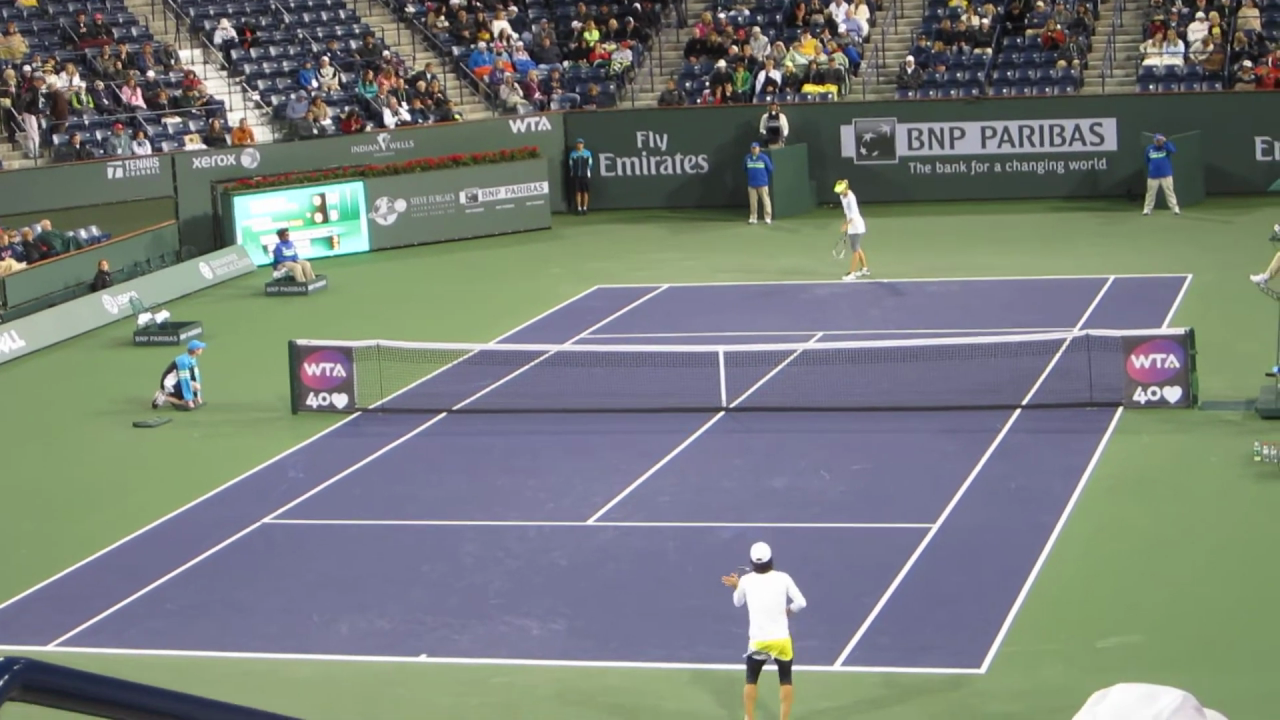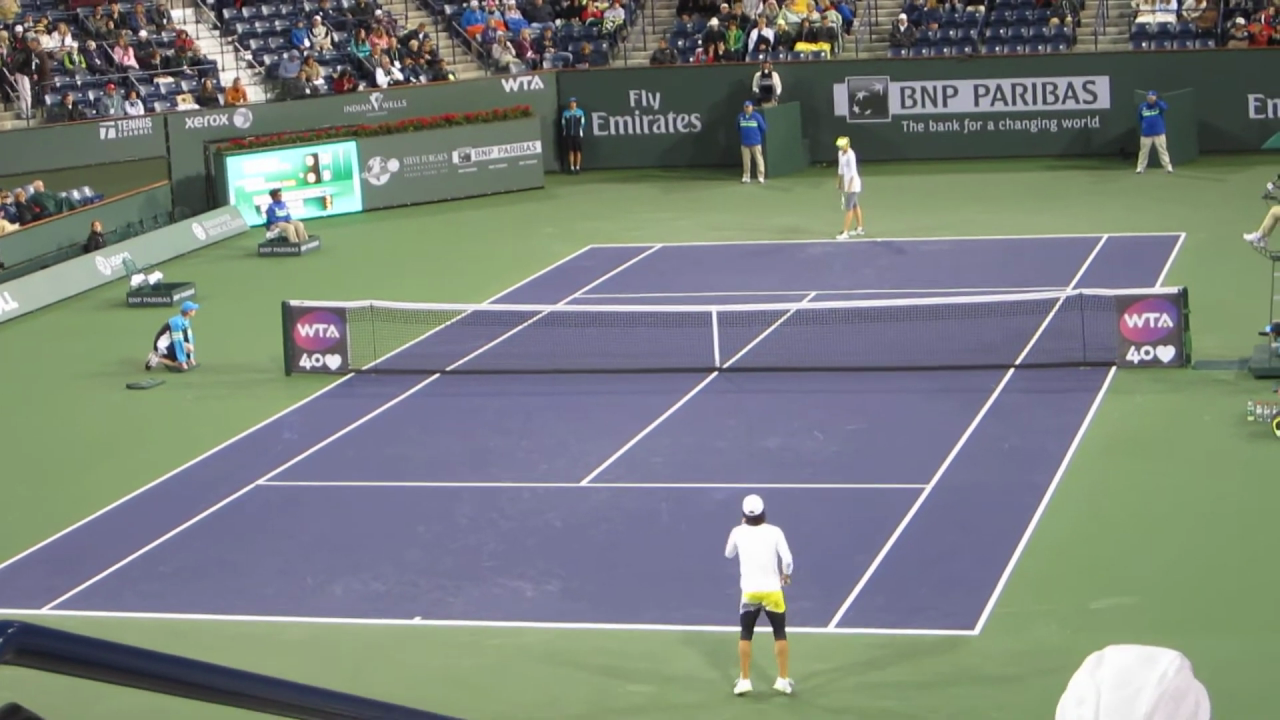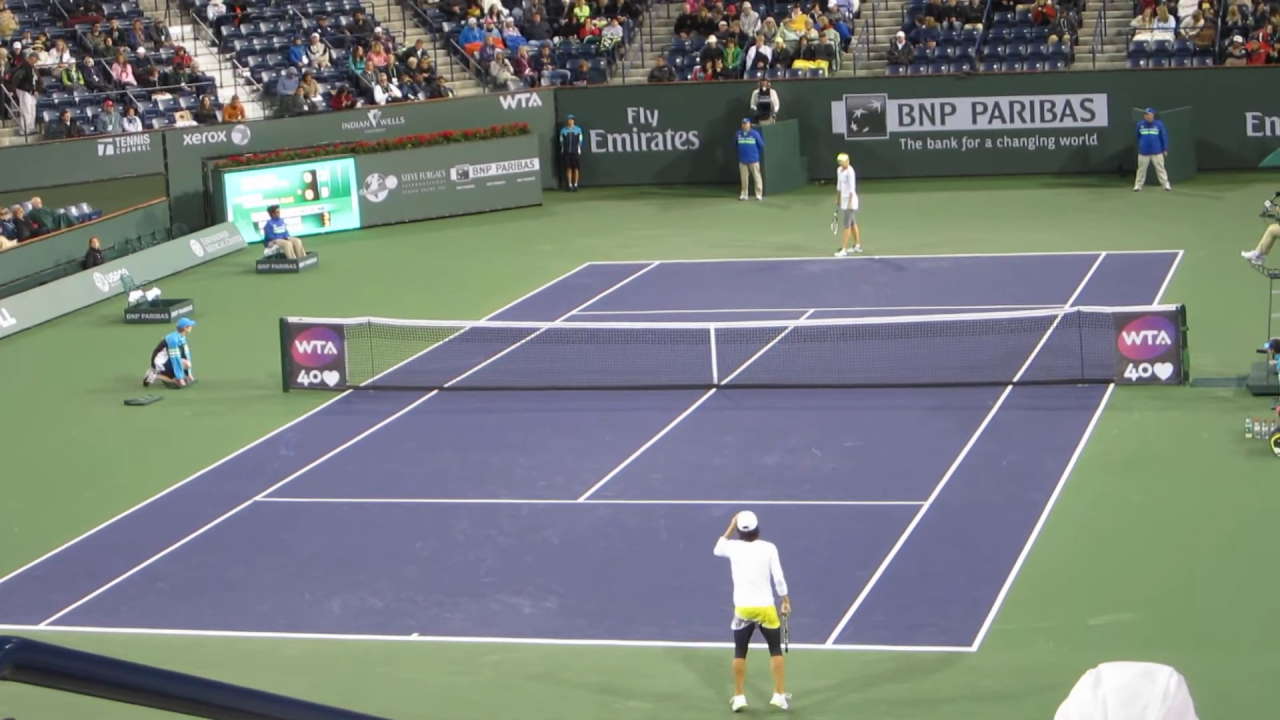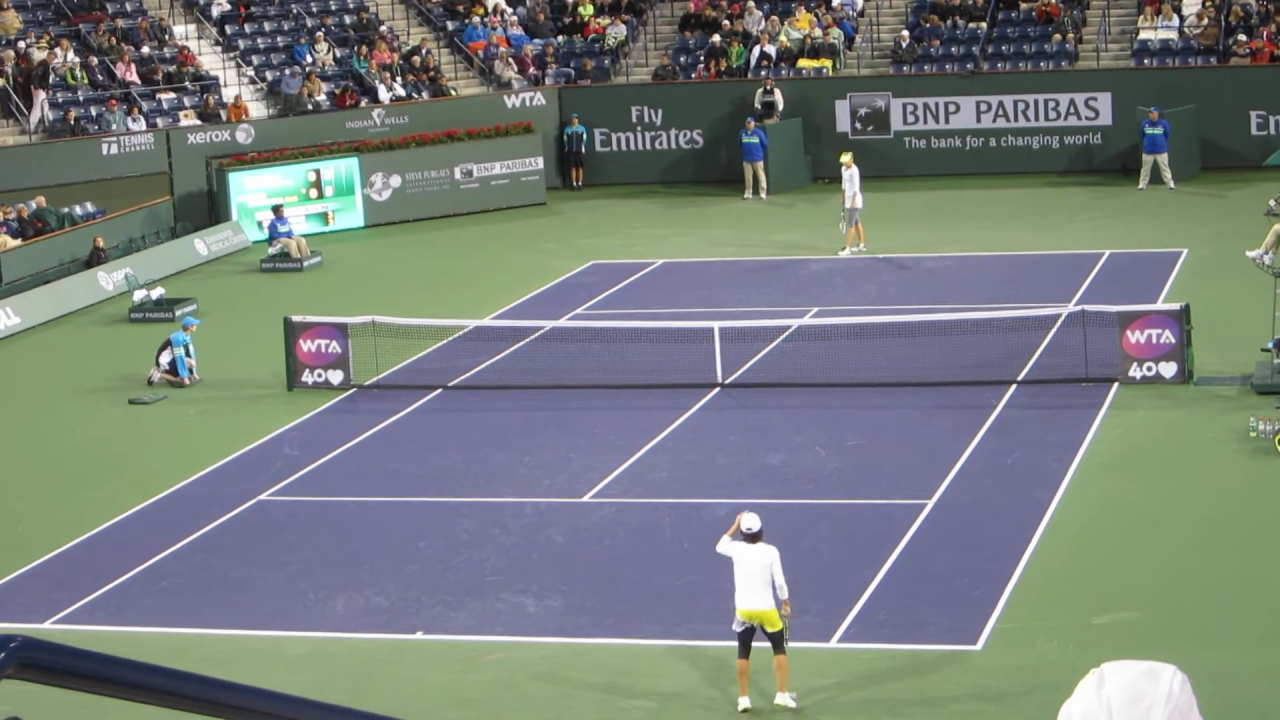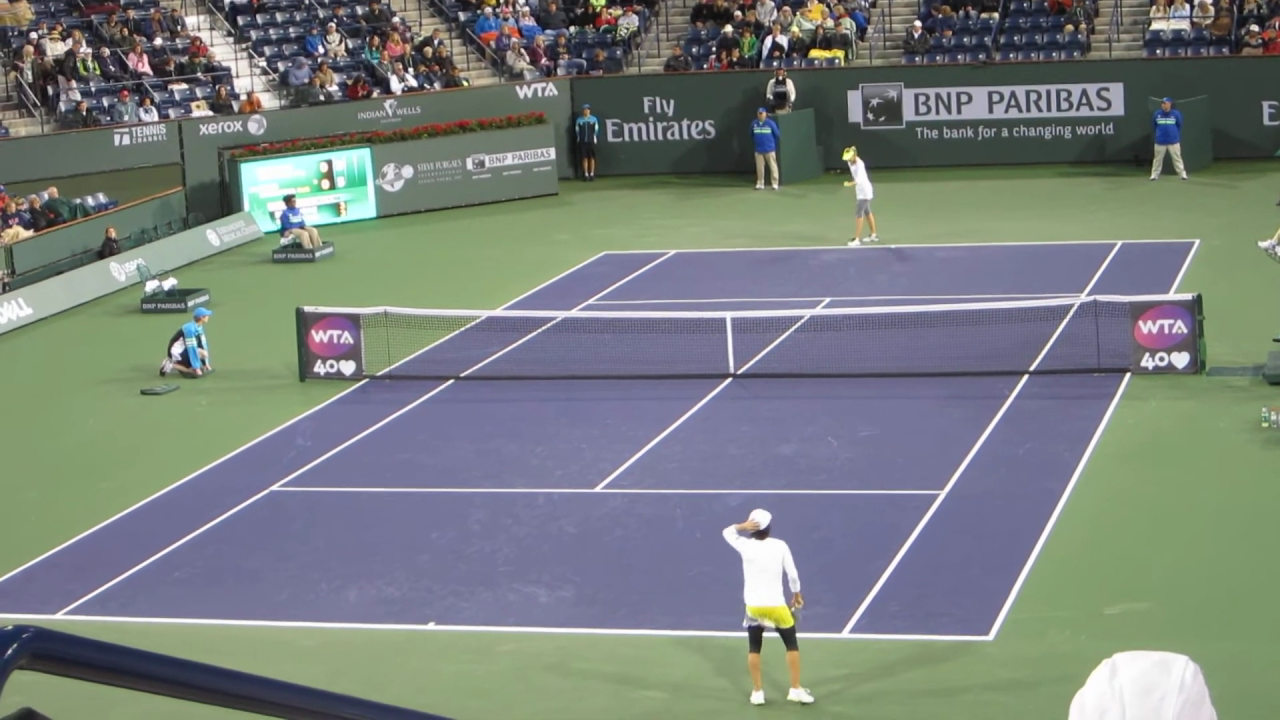
dt=0.7s
person 1, frame 1
left shoulder: (746, 580)
right shoulder: (783, 578)
left elbow: (738, 603)
right elbow: (801, 602)
left wrist: (737, 588)
right wrist: (789, 610)
left hip: (758, 640)
right hip: (781, 639)
left knee: (750, 680)
right knee: (786, 680)
person 1, frame 2
left shoulder: (738, 532)
right shoulder: (774, 532)
left elbow: (729, 554)
right elbow: (787, 559)
right wrist: (786, 575)
left hip: (750, 593)
right hip: (772, 592)
left knee: (746, 634)
right knee: (780, 634)
left ankle: (744, 680)
right ankle: (782, 679)
person 1, frame 3
left shoulder: (733, 547)
right shoulder: (769, 548)
left elbow: (716, 550)
right elbow: (778, 577)
left wrist: (731, 527)
right wrist: (785, 601)
left hip: (743, 609)
right hip: (766, 608)
left knee: (740, 652)
right knee: (776, 649)
left ankle: (739, 696)
right ankle: (779, 695)
person 1, frame 4
left shoulder: (736, 549)
right shoulder: (771, 551)
left elbow: (719, 547)
right elbow: (779, 582)
left wrist: (735, 526)
right wrist: (786, 603)
left hip: (744, 610)
right hip: (767, 610)
left knee: (743, 653)
right knee: (779, 649)
left ankle: (743, 698)
right ankle: (782, 693)
person 1, frame 5
left shoulder: (745, 546)
right shoulder: (781, 546)
left elbow: (727, 532)
right elbow: (793, 575)
left wrist: (744, 526)
right wrist: (797, 596)
left hip: (754, 606)
right hip: (776, 606)
left knee: (754, 648)
right knee: (791, 645)
left ankle: (758, 692)
right ankle: (796, 689)
